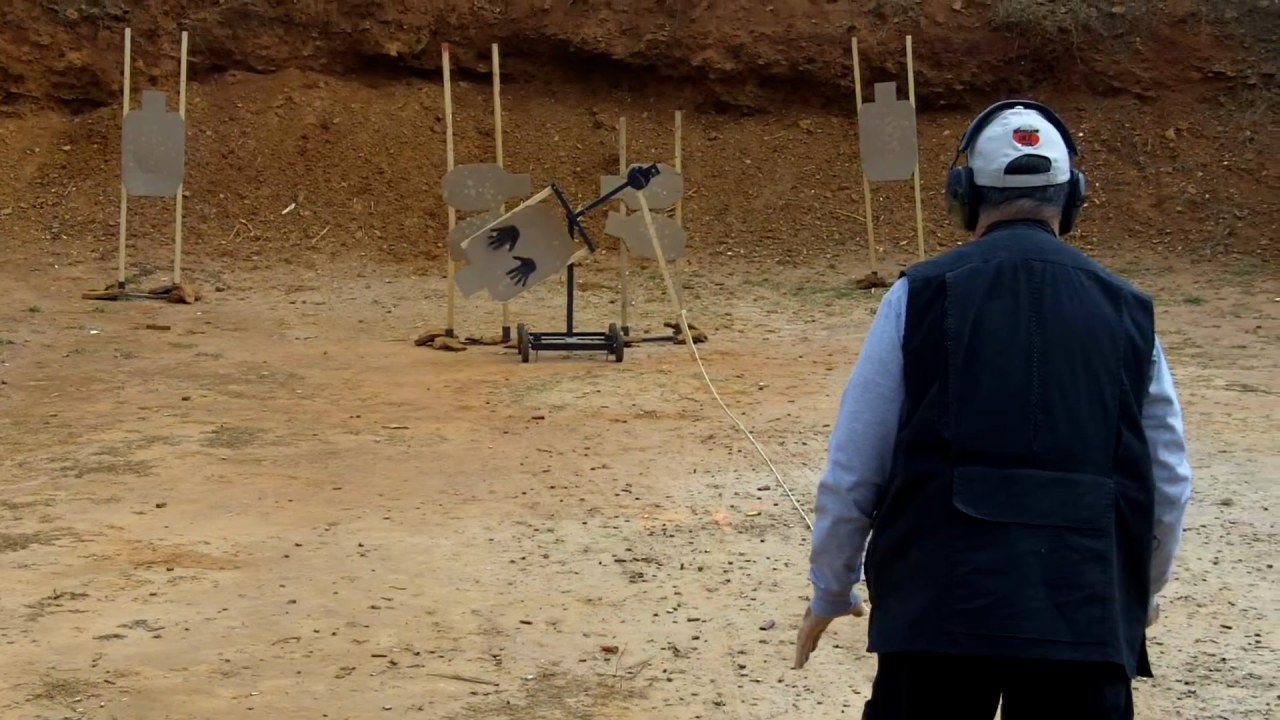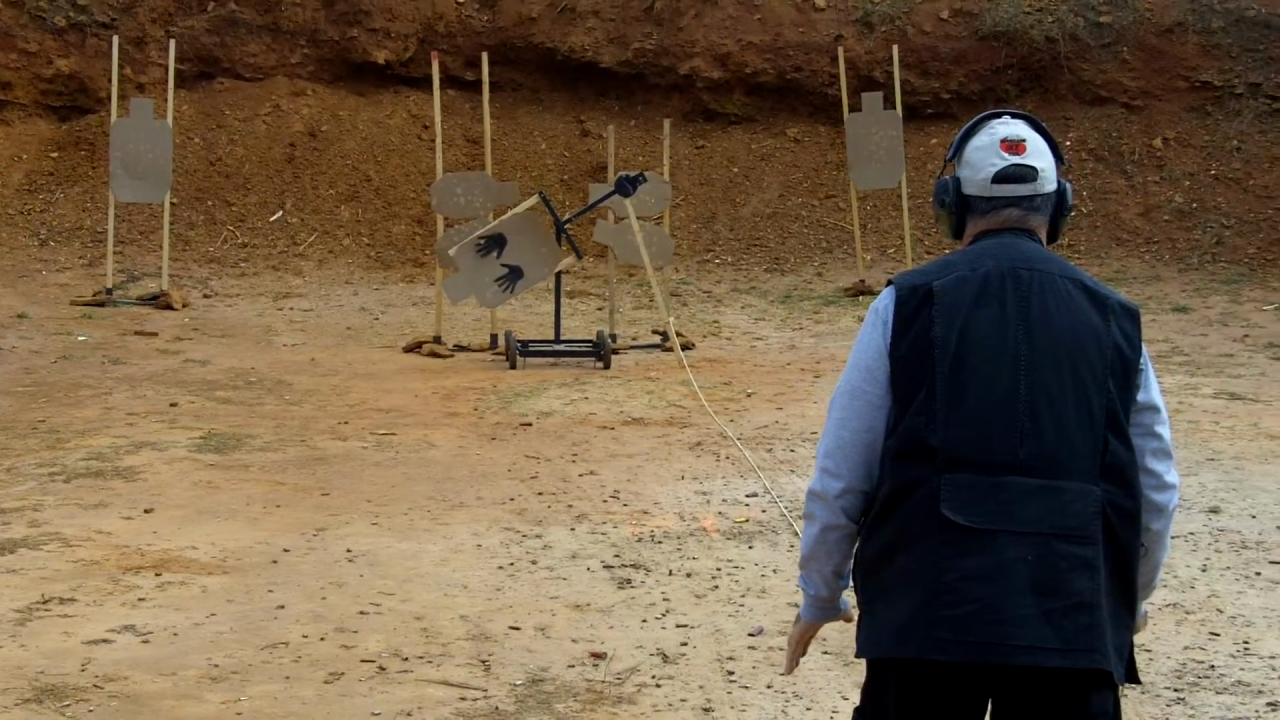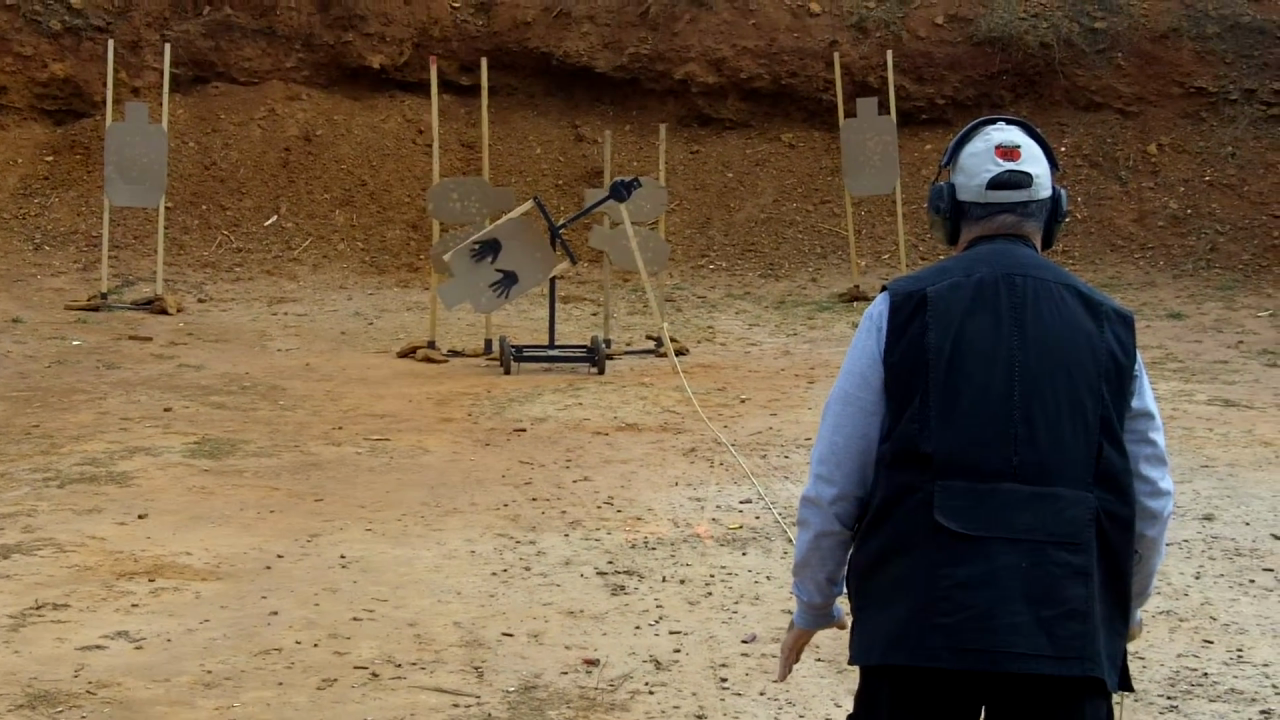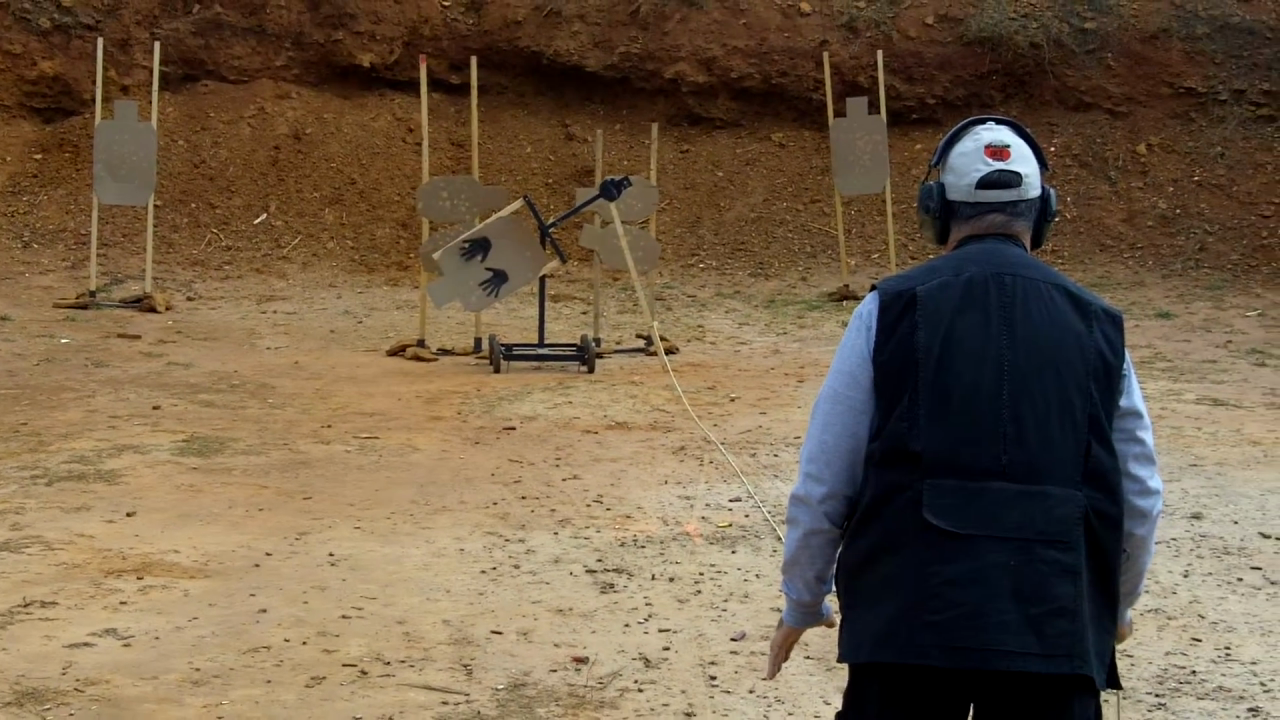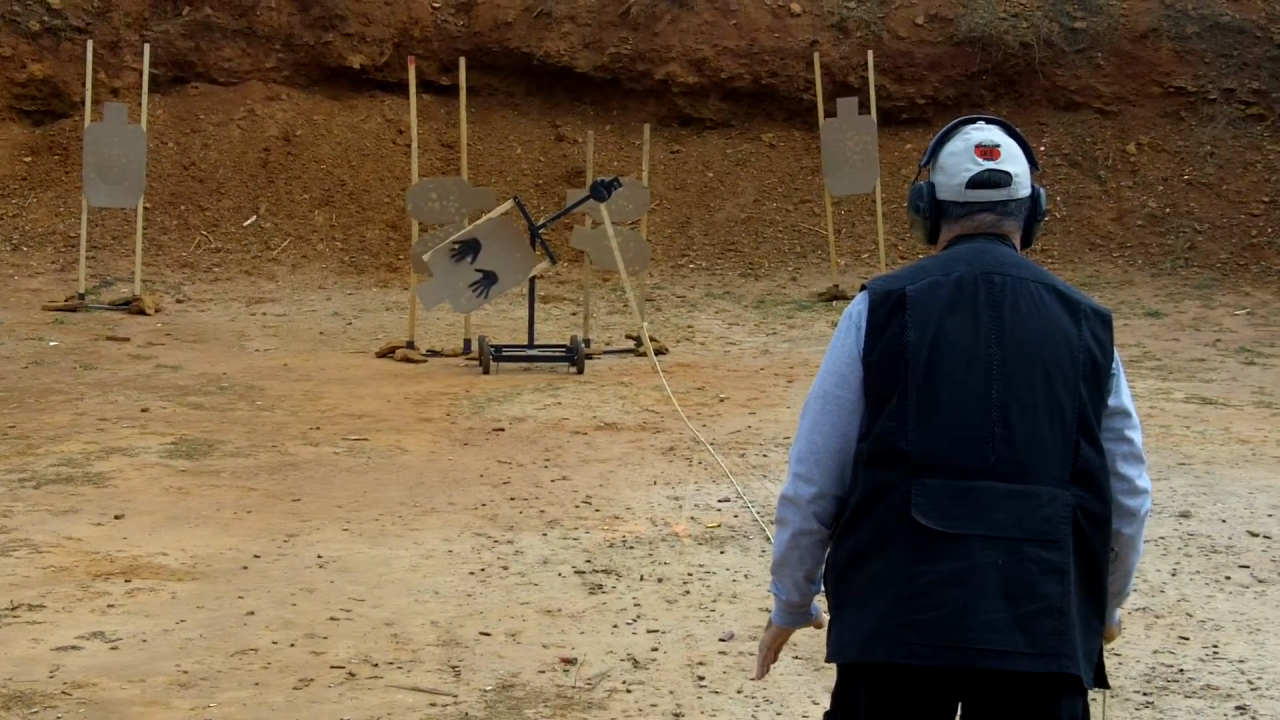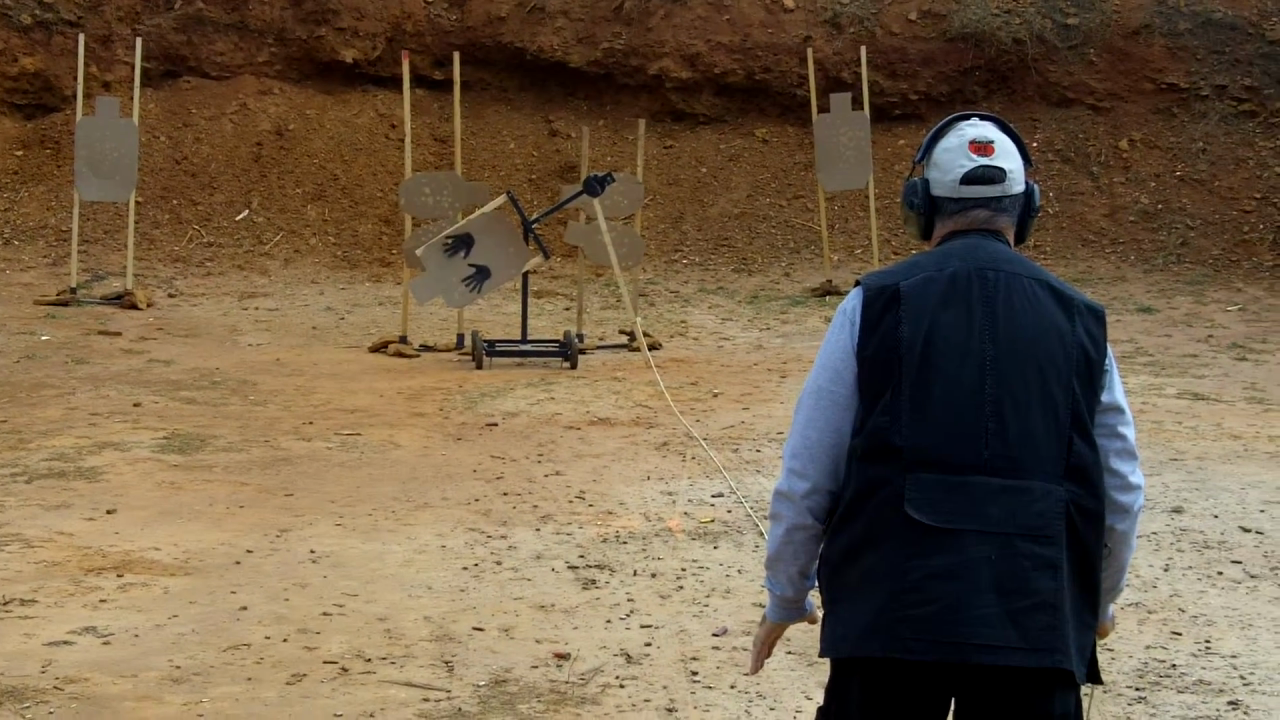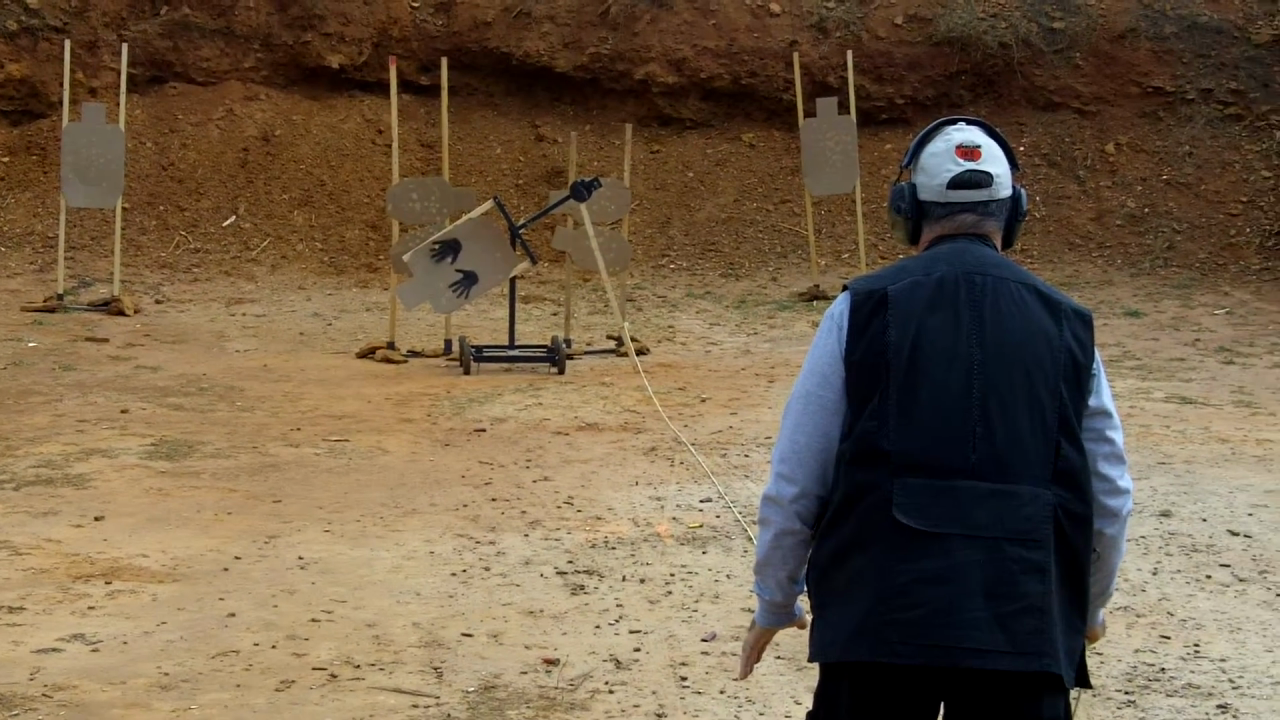
dt=0.2s
person 1, frame 1
left shoulder: (921, 295)
right shoulder: (1127, 311)
left elbow: (851, 472)
right elbow: (1168, 484)
left wrist: (830, 590)
right wrist: (1138, 593)
left hip: (938, 609)
right hip: (1085, 615)
person 1, frame 2
left shoulder: (909, 304)
right shoulder: (1114, 319)
left elbow: (840, 480)
right elbow: (1155, 491)
left wrist: (820, 596)
right wrist: (1127, 599)
left hip: (925, 615)
right hip: (1072, 621)
person 1, frame 3
left shoulder: (902, 310)
right shoulder: (1109, 326)
left elbow: (834, 486)
right elbow: (1151, 498)
left wrist: (813, 603)
right wrist: (1122, 606)
left hip: (918, 624)
right hip: (1065, 629)
person 1, frame 4
left shoulder: (892, 309)
right shoulder: (1097, 325)
left elbow: (823, 484)
right elbow: (1139, 497)
left wrist: (802, 601)
right wrist: (1114, 605)
left hip: (908, 620)
right hip: (1054, 626)
person 1, frame 5
left shoulder: (882, 308)
right shoulder: (1087, 324)
left elbow: (812, 484)
right elbow: (1128, 496)
left wrist: (791, 602)
right wrist: (1103, 605)
left hip: (896, 619)
right hip: (1042, 624)
person 1, frame 6
left shoulder: (876, 304)
right shoulder: (1079, 320)
left elbow: (806, 479)
right elbow: (1120, 492)
left wrist: (785, 597)
right wrist: (1097, 601)
left hip: (891, 612)
right hip: (1035, 618)
person 1, frame 7
left shoulder: (864, 308)
right shoulder: (1066, 324)
left elbow: (795, 485)
right elbow: (1109, 497)
left wrist: (775, 601)
right wrist: (1088, 605)
left hip: (879, 616)
right hip: (1024, 623)
